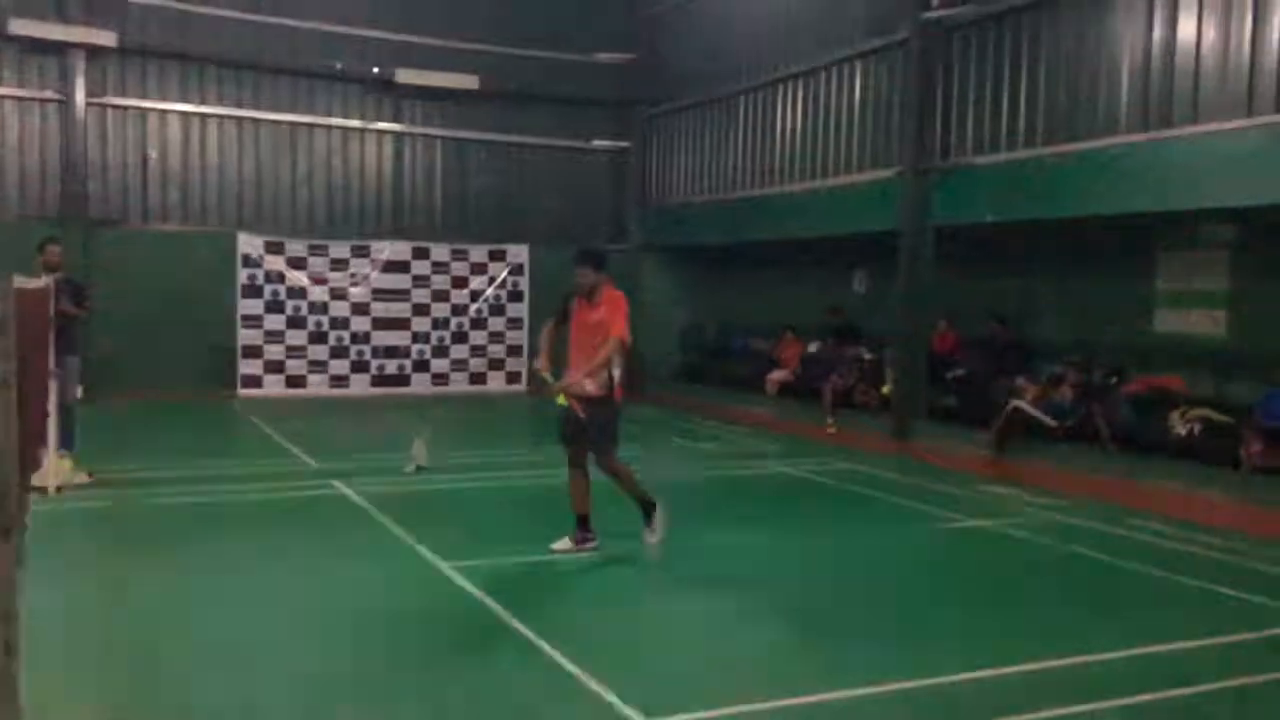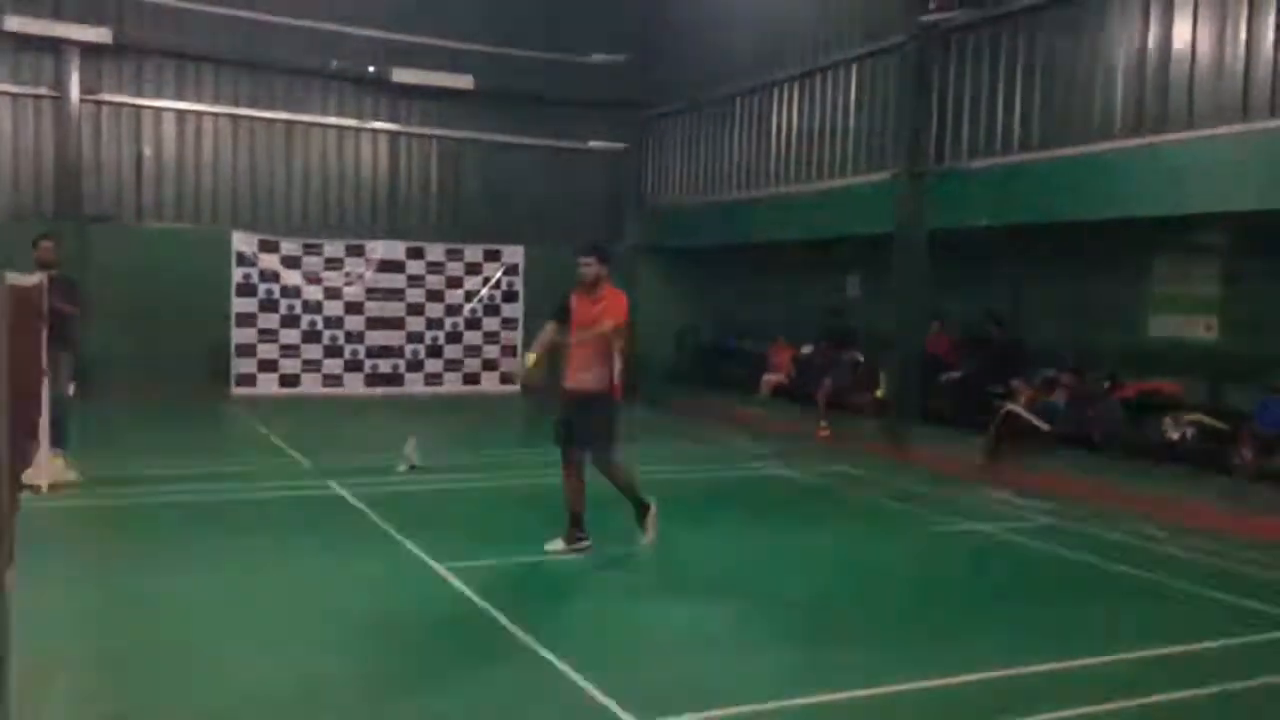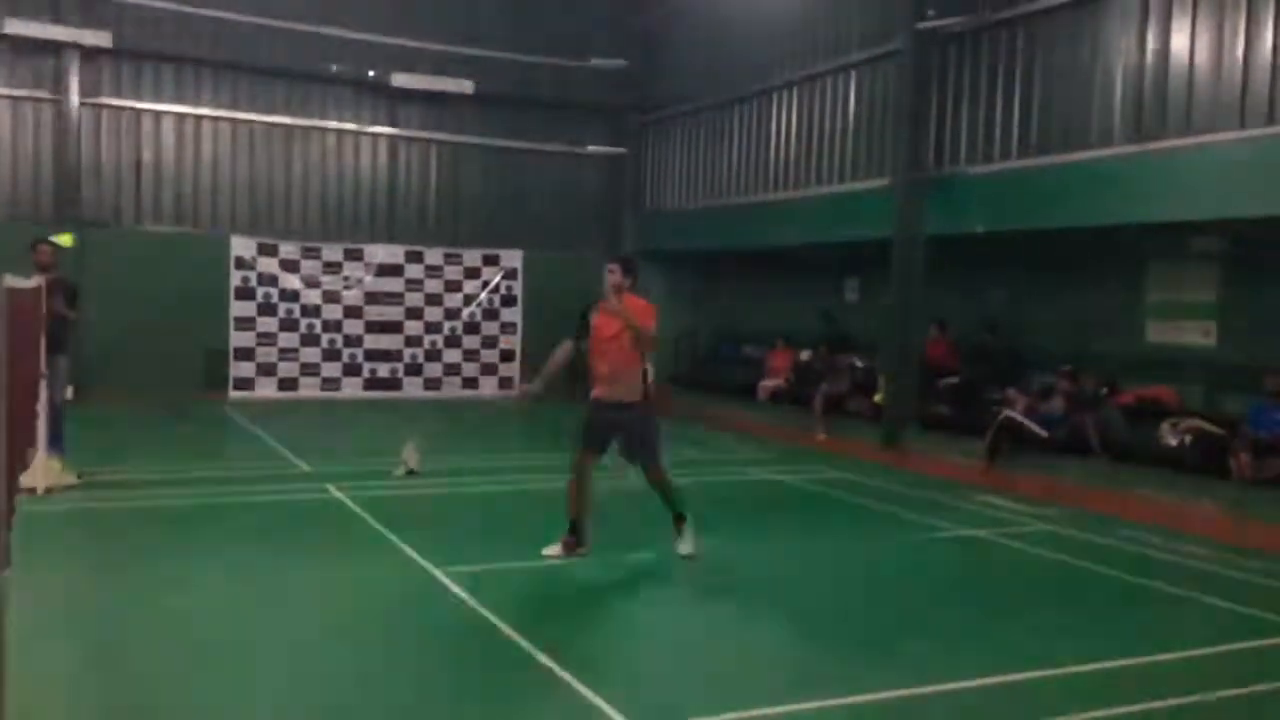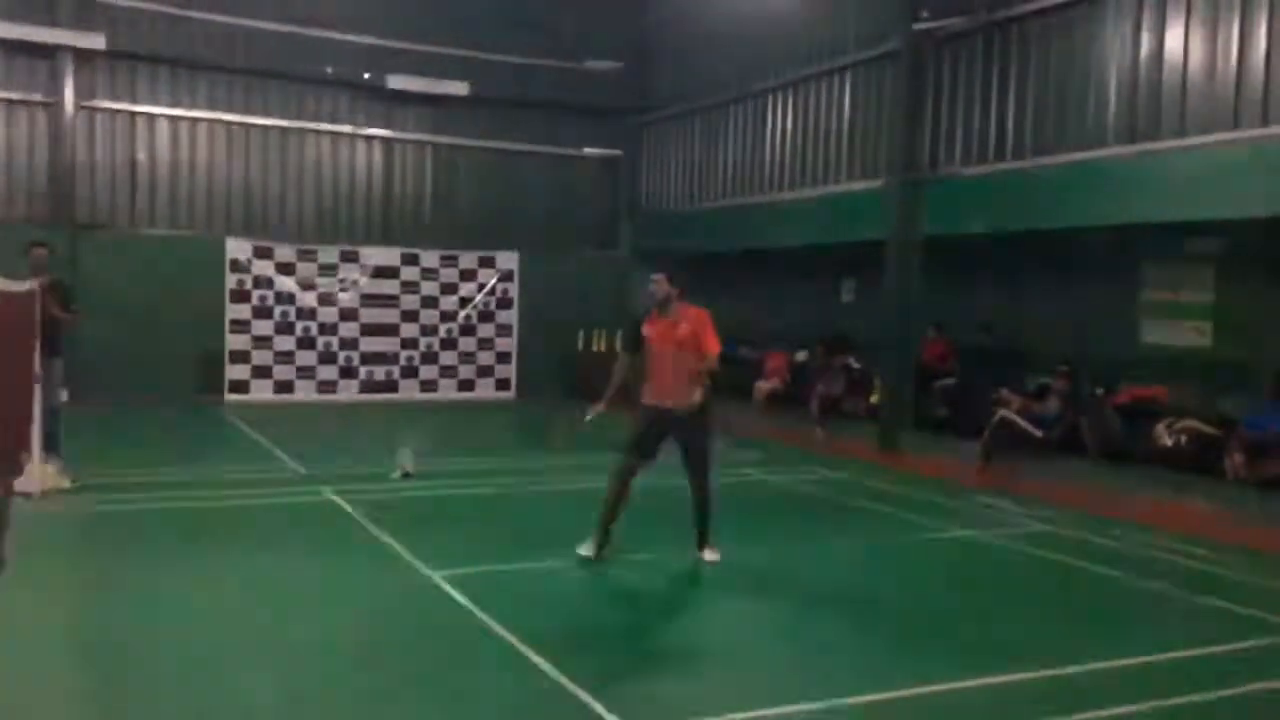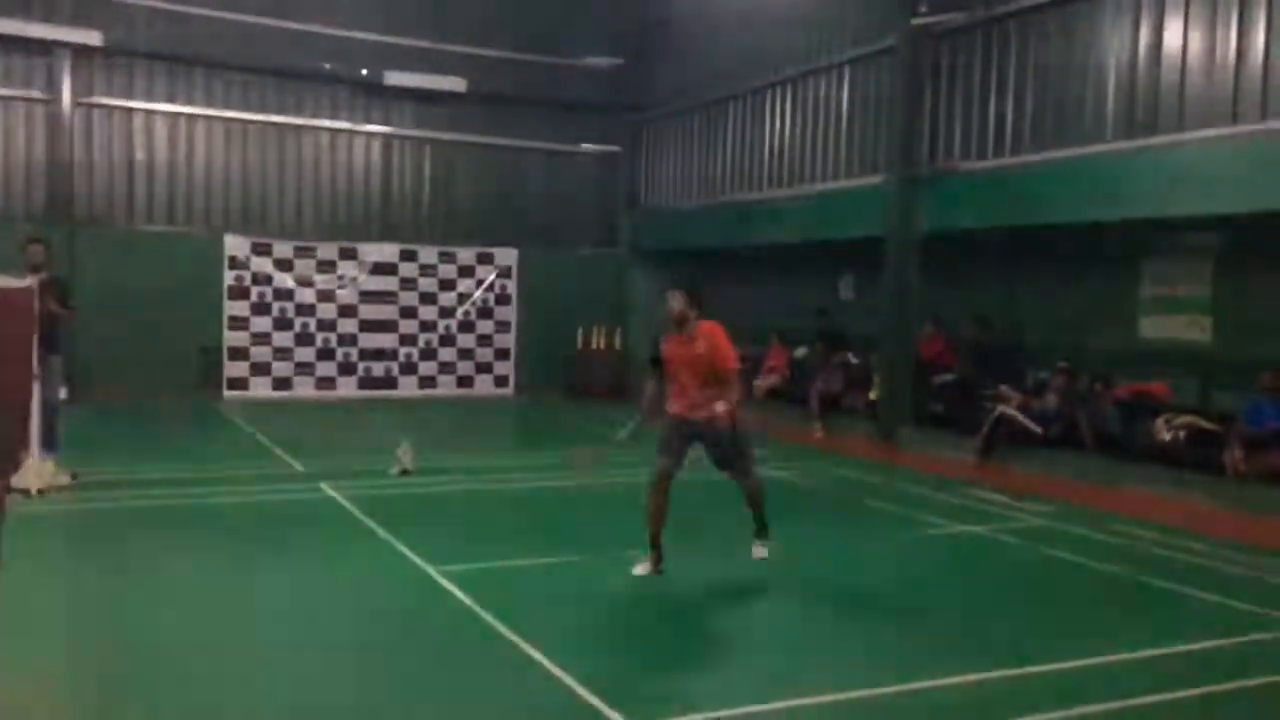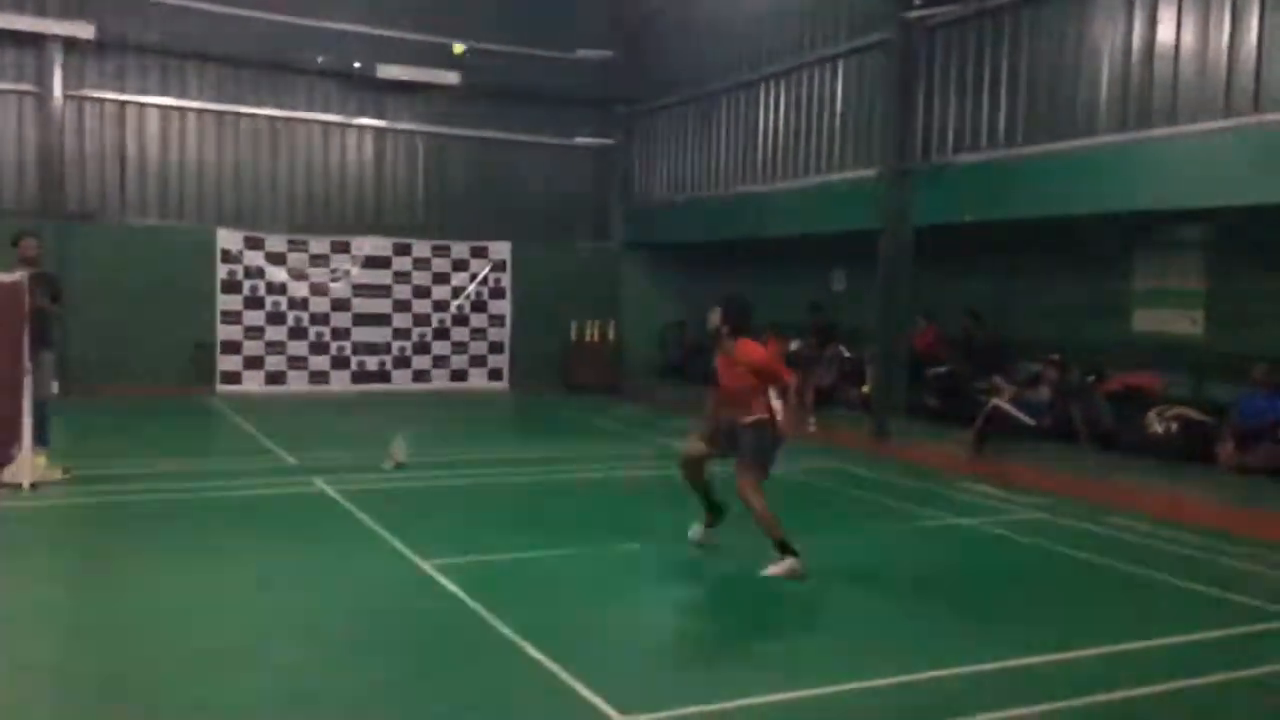
dt=0.3s
person 1, frame 1
left shoulder: (616, 302)
right shoulder: (574, 300)
left elbow: (611, 348)
right elbow: (551, 326)
left wrist: (577, 376)
right wrist: (543, 356)
left hip: (601, 394)
right hip: (575, 393)
left knee: (606, 460)
right knee: (575, 459)
left ankle: (650, 508)
right ankle: (584, 532)
person 1, frame 2
left shoulder: (616, 299)
right shoulder: (573, 298)
left elbow: (607, 331)
right elbow: (552, 329)
left wrist: (573, 339)
right wrist: (533, 356)
left hip: (600, 391)
right hip: (572, 389)
left knee: (602, 459)
right knee: (570, 459)
left ankle: (643, 508)
right ankle: (577, 532)
person 1, frame 3
left shoulder: (641, 308)
right shoulder: (593, 311)
left elbow: (649, 336)
right elbow: (567, 347)
left wrist: (619, 311)
right wrist: (539, 381)
left hip: (634, 401)
right hip: (600, 399)
left knee: (651, 468)
right knee: (581, 466)
left ankle: (681, 522)
right ankle: (575, 538)
person 1, frame 4
left shoulder: (699, 318)
right shoulder: (645, 323)
left elbow: (713, 362)
right elbow: (626, 361)
left wrist: (693, 367)
right wrist: (606, 400)
left hip: (691, 409)
right hip: (653, 406)
left knee: (699, 479)
right knee: (624, 470)
left ankle: (704, 542)
right ankle: (601, 538)
person 1, frame 5
left shoulder: (714, 336)
right shoulder: (664, 340)
left elbow: (732, 380)
right elbow: (656, 379)
left wrist: (725, 412)
left hip: (715, 417)
right hip: (679, 416)
left knee: (746, 479)
right knee: (660, 475)
left ankle: (760, 533)
right ankle: (654, 554)
person 1, frame 6
left shoulder: (755, 356)
right shoulder: (721, 355)
left elbow: (790, 384)
left wrist: (786, 421)
right wrist: (707, 426)
left hip: (761, 424)
right hip: (732, 421)
left knee: (746, 487)
right knee: (689, 457)
left ankle: (788, 556)
right ankle: (713, 512)
person 2, frame 1
left shoulder: (74, 286)
left elbow: (85, 314)
left wrist: (69, 309)
left hip: (67, 350)
left knee: (67, 401)
left ankle: (65, 450)
person 2, frame 2
left shoulder: (67, 283)
left elbow: (78, 312)
left wrist: (62, 306)
left hip: (61, 346)
left knee: (59, 398)
left ankle: (58, 448)
person 2, frame 3
left shoulder: (65, 287)
left elbow: (75, 316)
left wrist: (62, 311)
left hip: (57, 351)
left knee: (56, 402)
left ankle: (55, 452)
person 2, frame 4
left shoulder: (60, 288)
left elbow: (71, 319)
left wrist: (56, 312)
left hip: (52, 353)
left knee: (52, 405)
left ankle: (51, 455)
person 2, frame 5
left shoulder: (57, 285)
left elbow: (68, 315)
left wrist: (54, 309)
left hip: (50, 350)
left knee: (50, 403)
left ankle: (49, 453)
person 2, frame 6
left shoulder: (48, 279)
left elbow: (58, 310)
left wrist: (44, 304)
left hip: (42, 344)
left knee: (41, 398)
left ankle: (40, 449)
